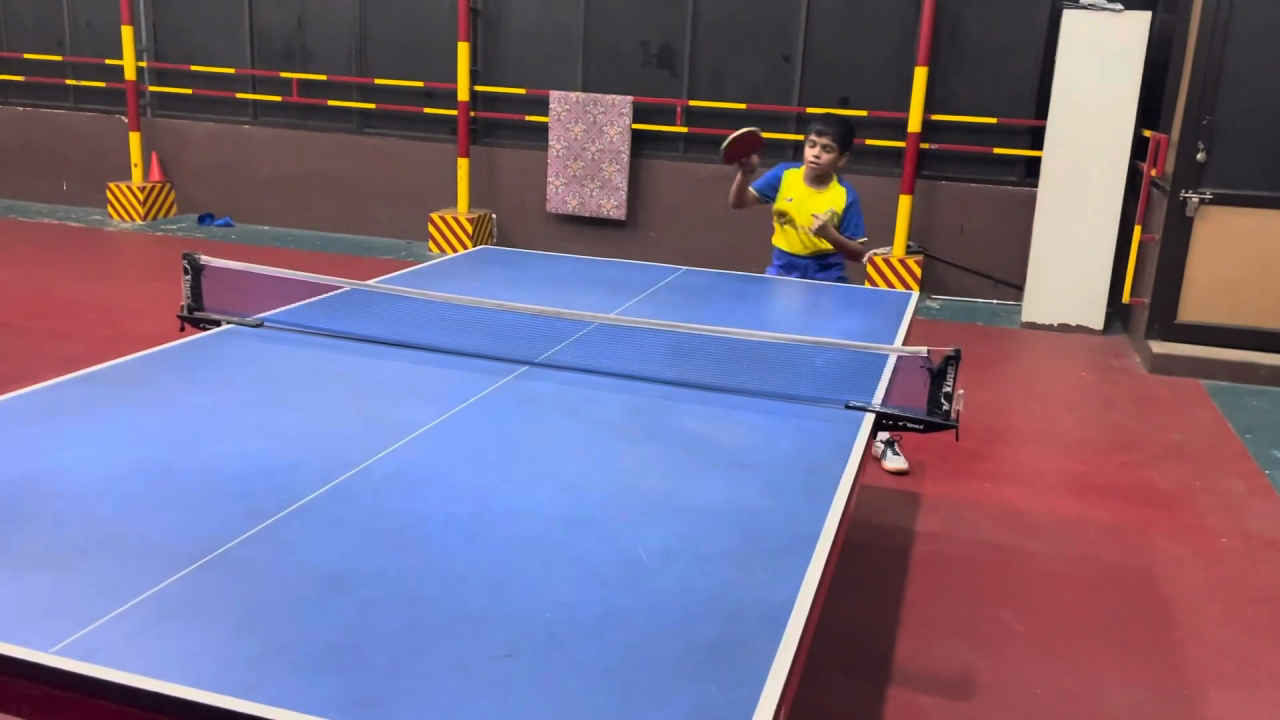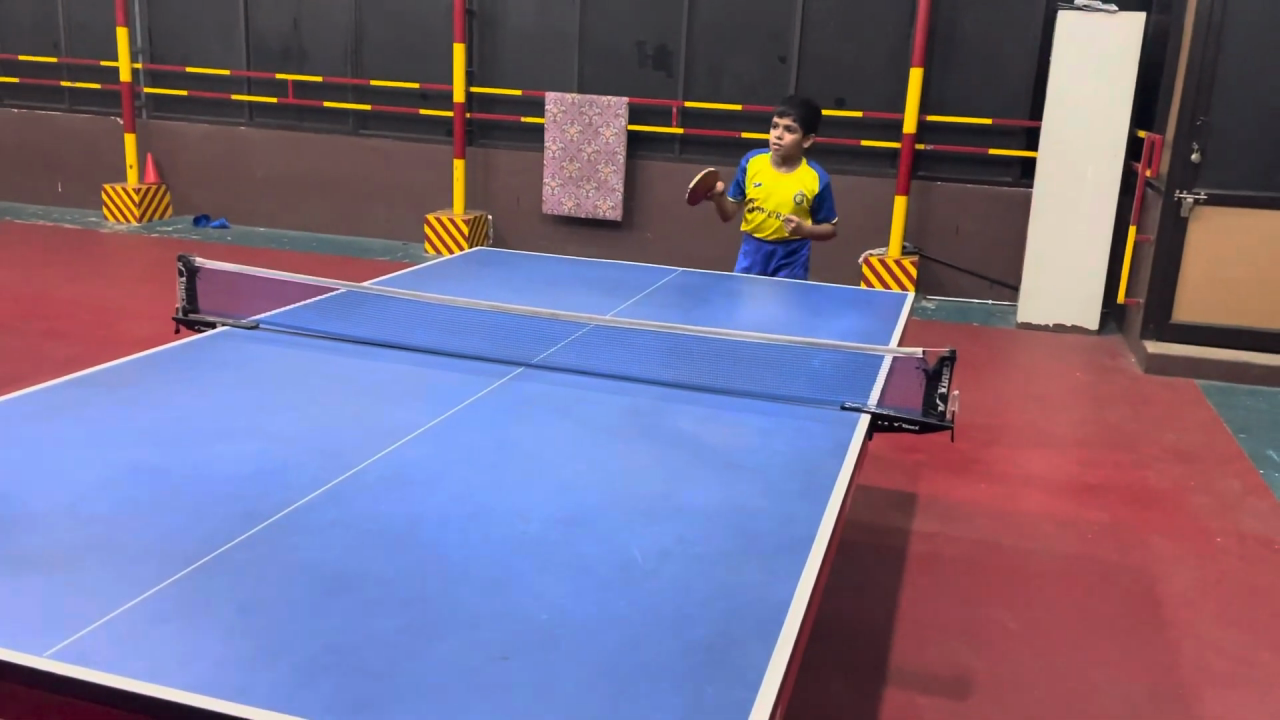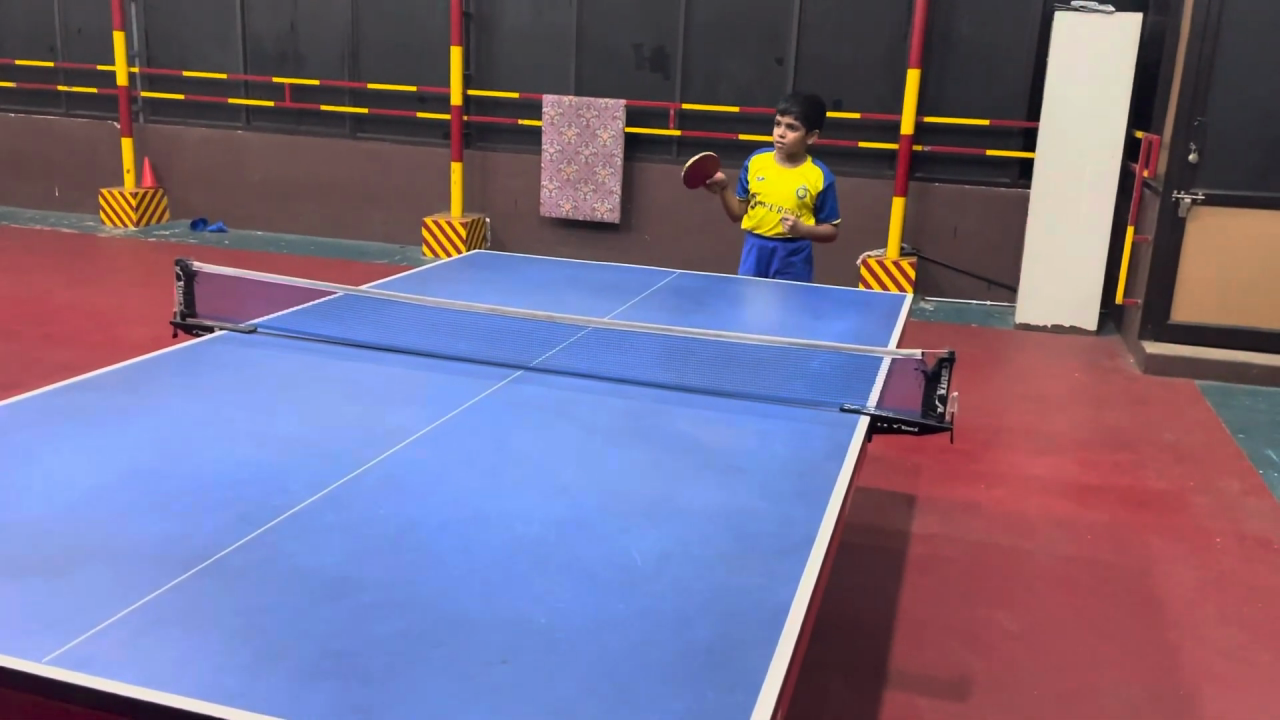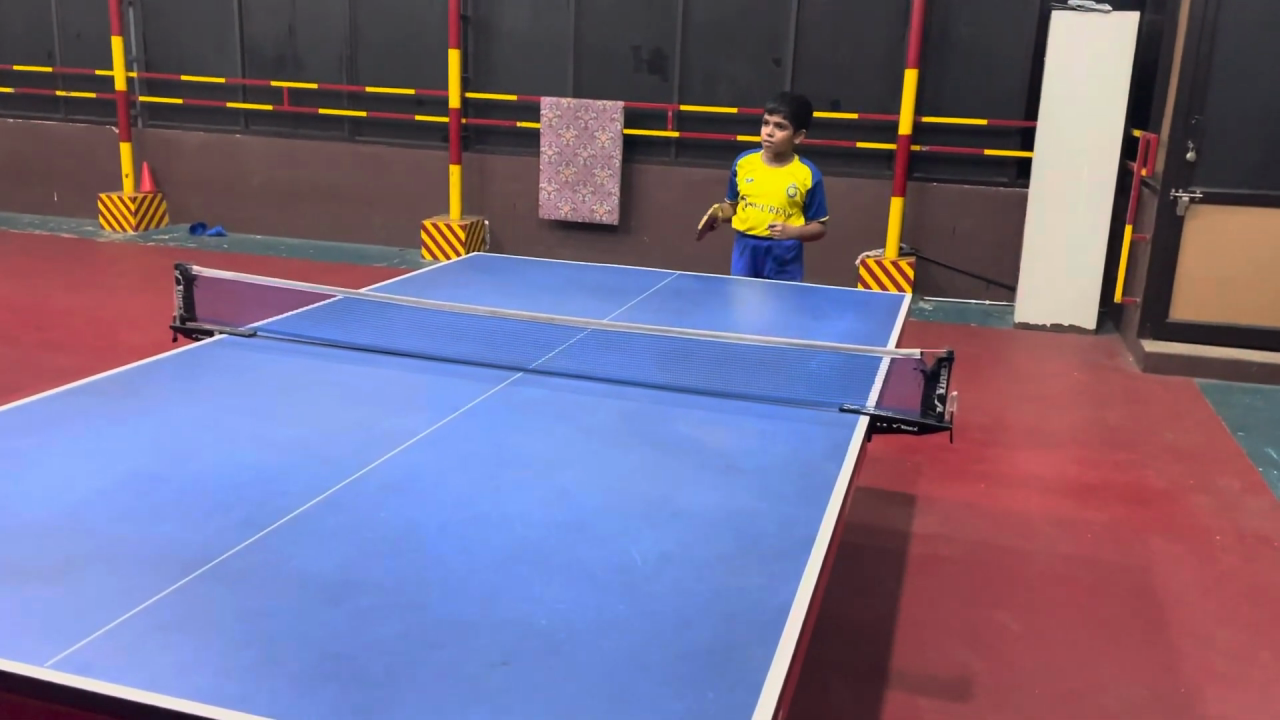
dt=0.5s
person 1, frame 1
left shoulder: (846, 196)
right shoulder: (784, 176)
left elbow: (858, 252)
right elbow: (738, 202)
left wrist: (831, 235)
right wrist: (744, 172)
left hip: (827, 281)
right hip: (783, 275)
left ankle: (883, 437)
person 1, frame 2
left shoulder: (816, 179)
right shoulder: (751, 162)
left elbow: (830, 229)
right elbow: (728, 215)
left wrist: (805, 230)
right wrist: (719, 195)
left hip: (791, 261)
right hip: (751, 256)
person 1, frame 3
left shoulder: (820, 176)
right shoulder: (756, 161)
left elbow: (831, 231)
right elbow: (738, 213)
left wrist: (803, 229)
right wrist: (723, 187)
left hip: (792, 262)
right hip: (753, 255)
person 1, frame 4
left shoulder: (808, 175)
right shoulder: (743, 162)
left elbow: (819, 227)
left wrist: (792, 231)
right wrist: (718, 215)
left hip: (784, 263)
right hip: (744, 255)
